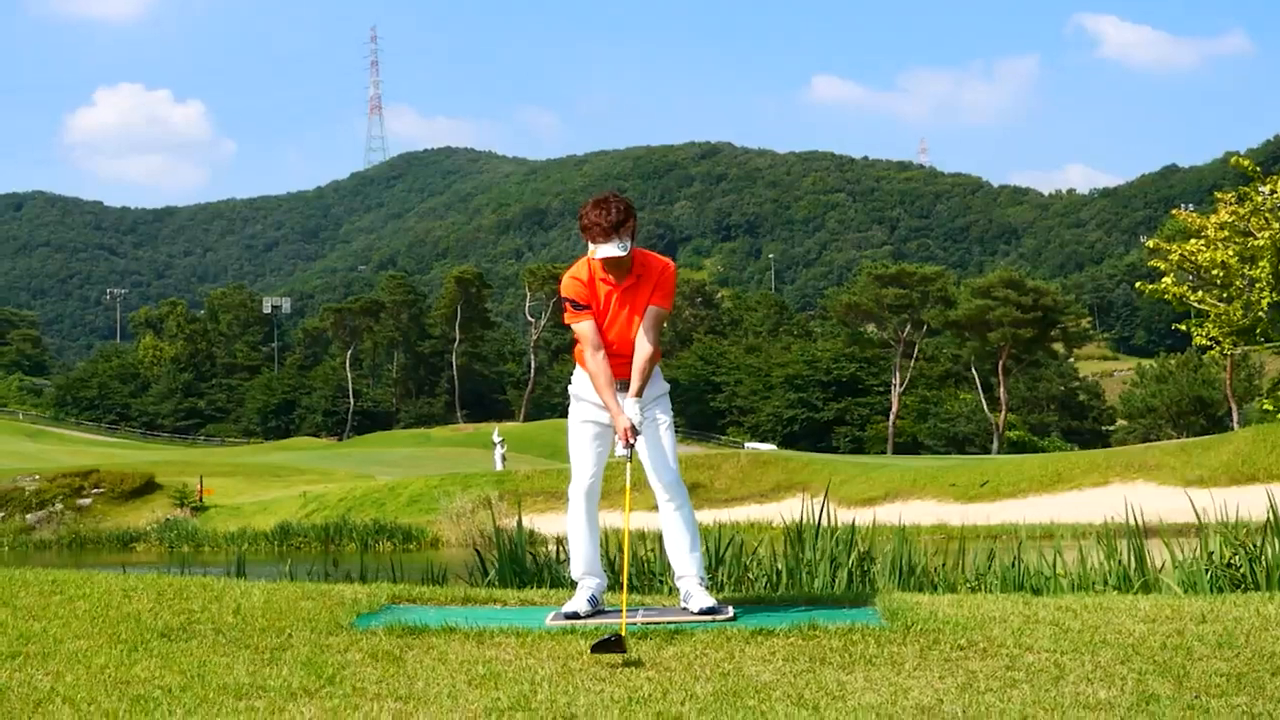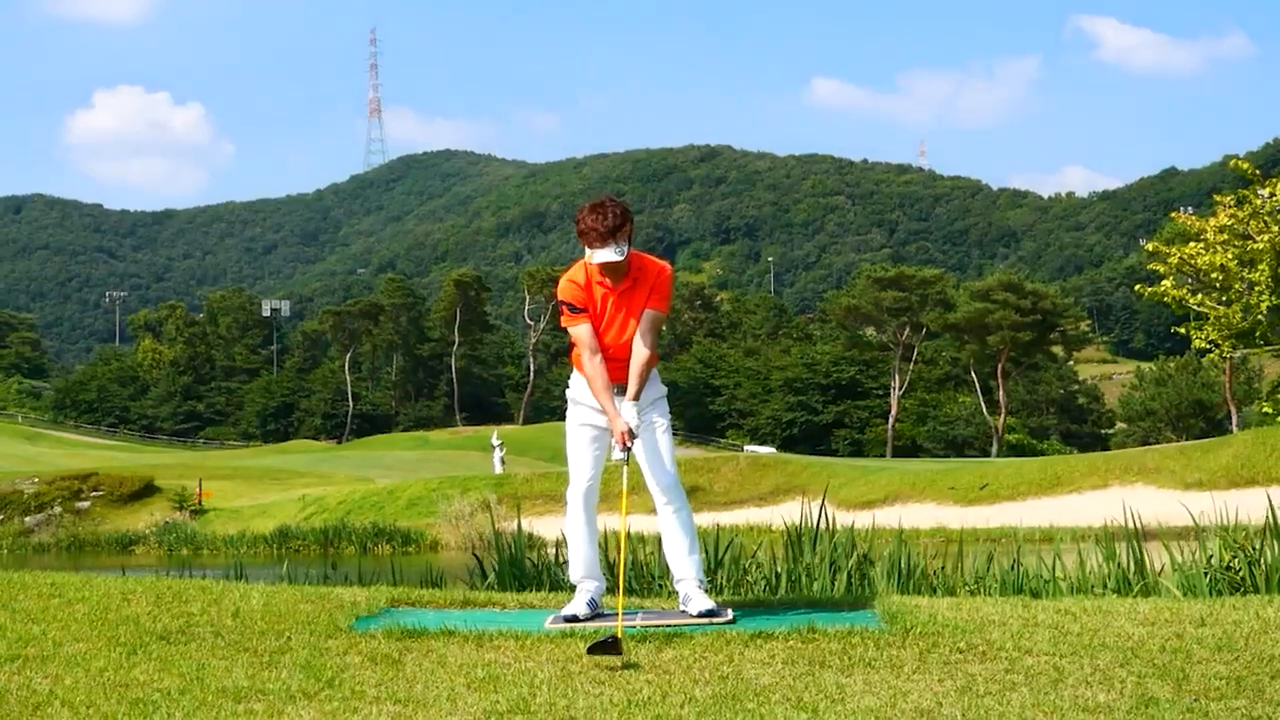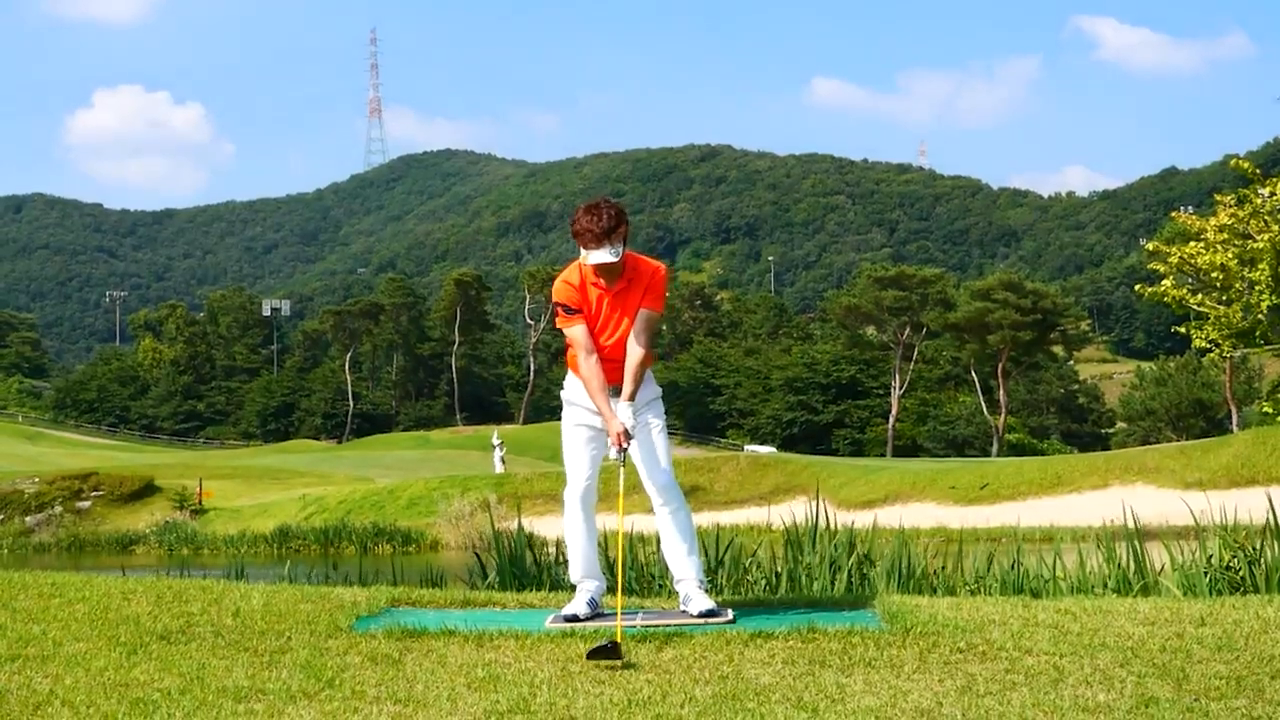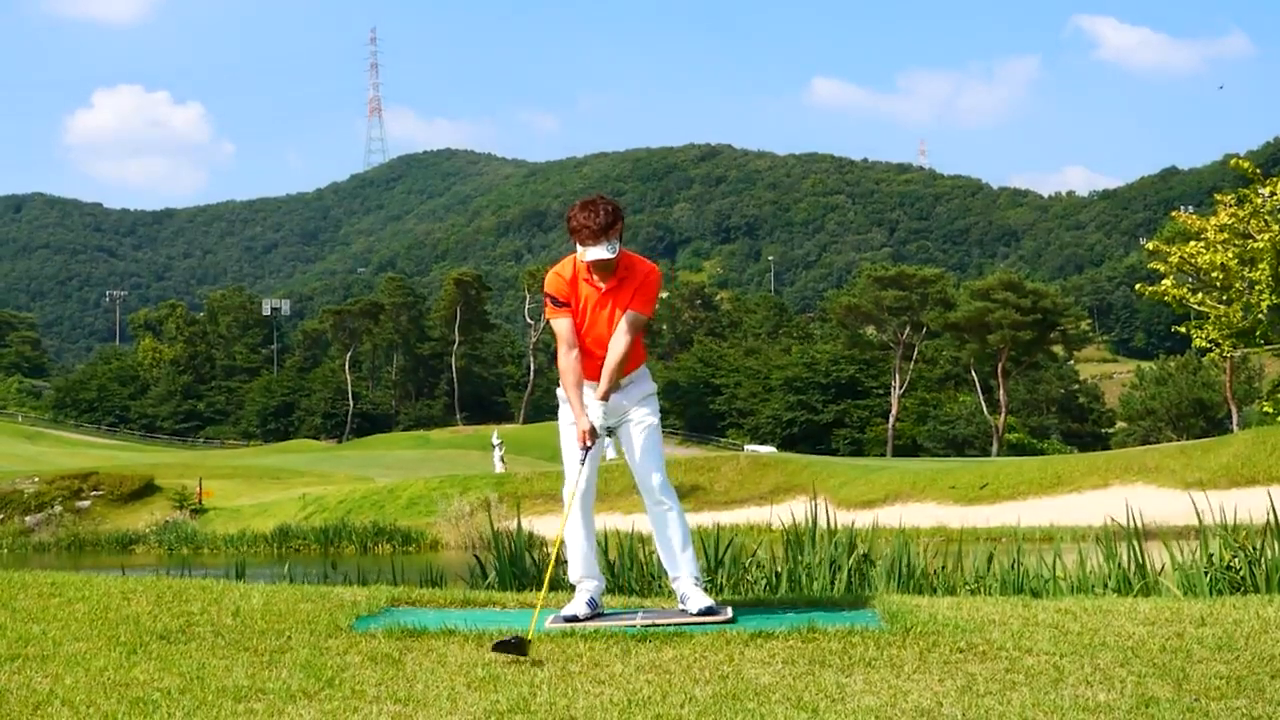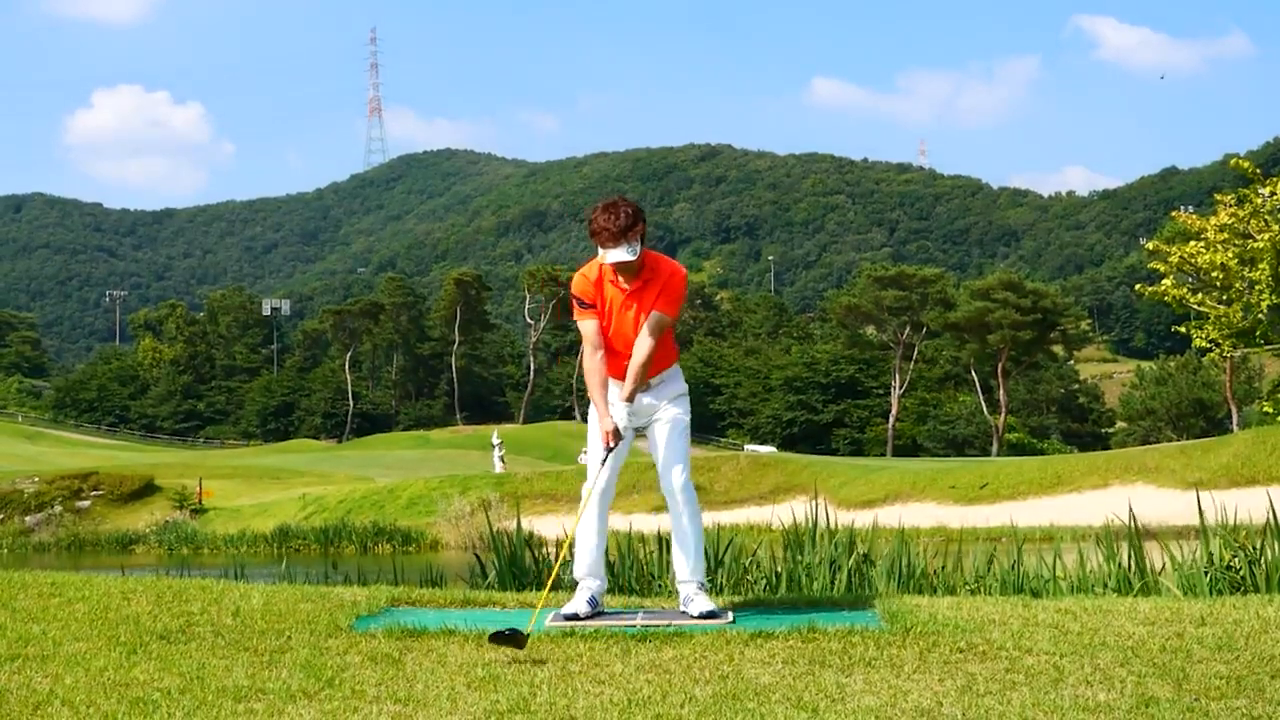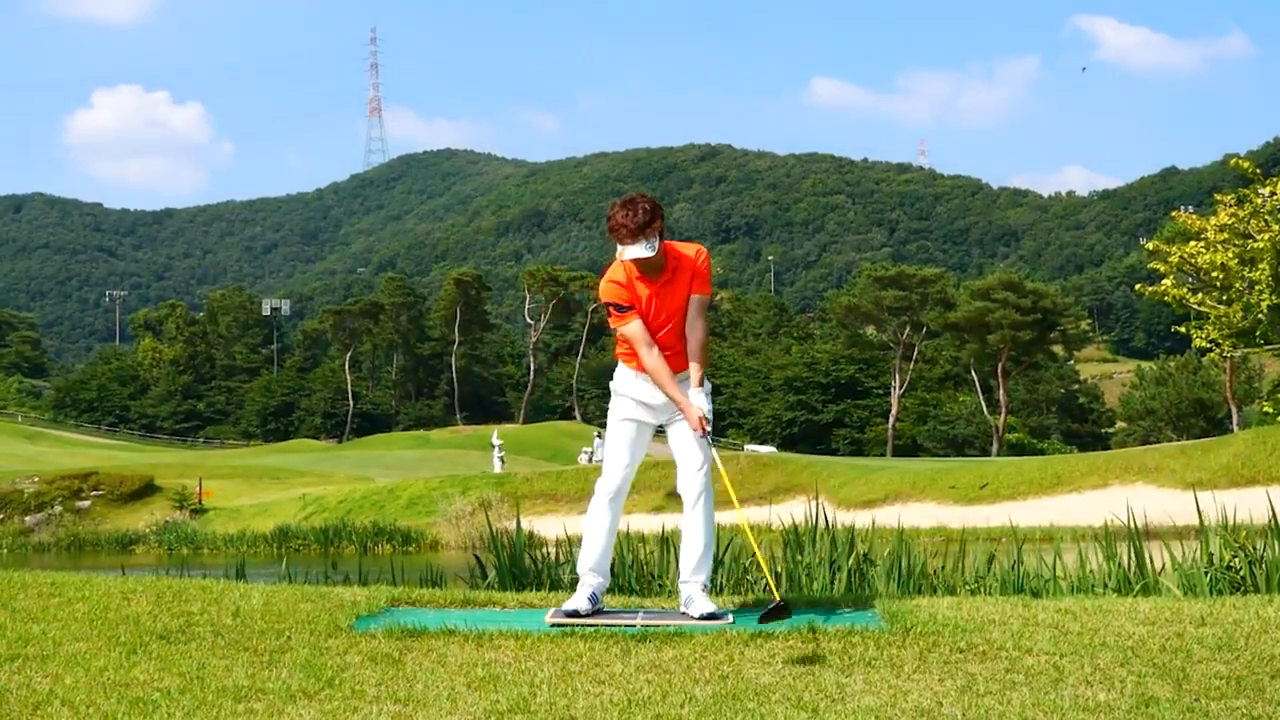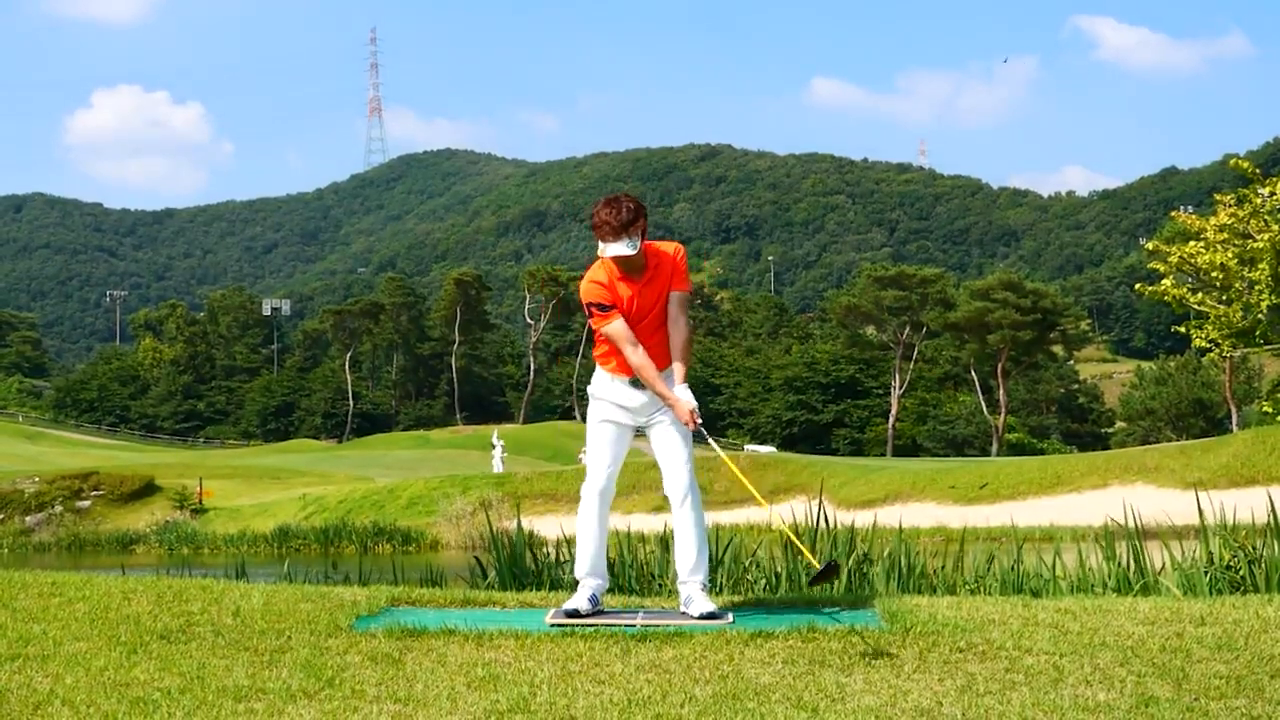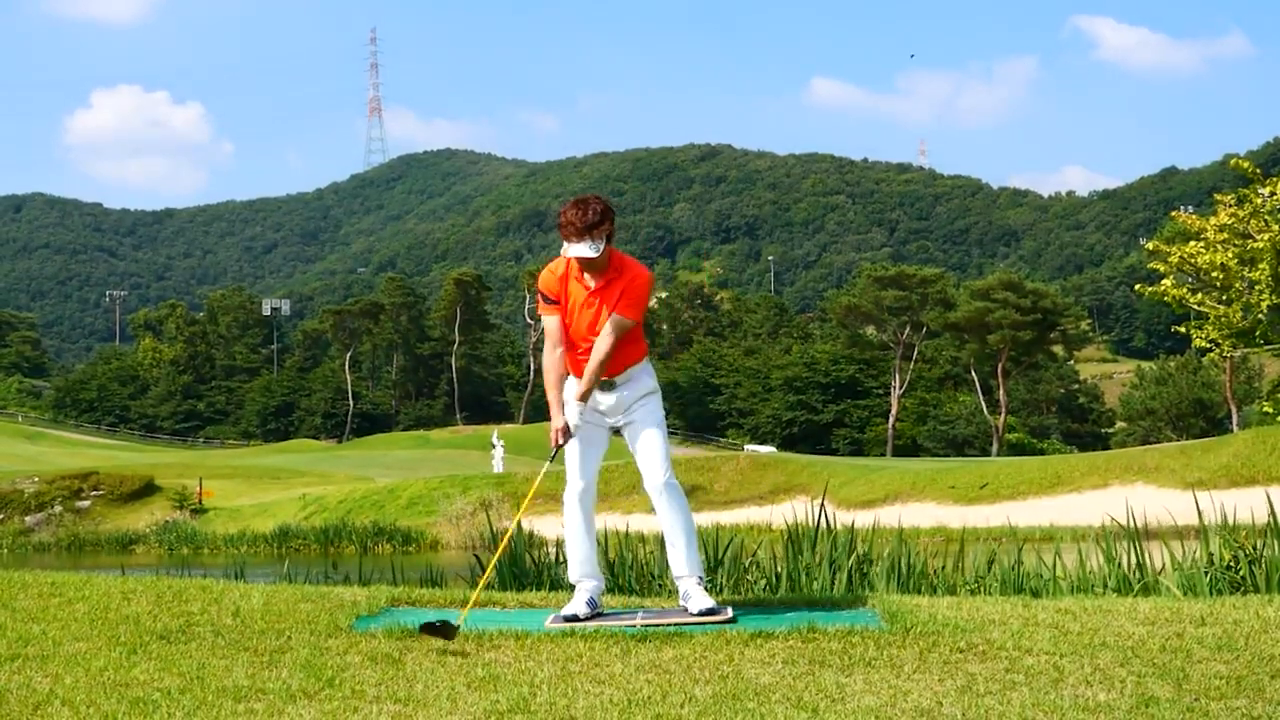
dt=0.4s
person 1, frame 1
left shoulder: (661, 270)
right shoulder: (576, 281)
left elbow: (647, 338)
right elbow: (594, 351)
left wrist: (634, 400)
right wrist: (615, 412)
left hip: (646, 386)
right hip: (591, 388)
left knee: (669, 483)
right knee: (583, 486)
left ankle: (691, 584)
right ankle: (588, 587)
person 1, frame 2
left shoulder: (658, 274)
right shoulder: (572, 285)
left elbow: (645, 342)
right elbow: (590, 355)
left wrist: (631, 403)
right wrist: (612, 415)
left hip: (644, 390)
right hip: (589, 392)
left knee: (667, 485)
right knee: (582, 489)
left ankle: (690, 587)
right ankle: (588, 589)
person 1, frame 3
left shoulder: (652, 274)
right shoulder: (567, 285)
left elbow: (638, 341)
right elbow: (586, 355)
left wrist: (626, 403)
right wrist: (608, 417)
left hip: (639, 390)
right hip: (584, 393)
left knee: (664, 486)
right knee: (579, 490)
left ankle: (690, 585)
right ankle: (588, 589)
person 1, frame 4
left shoulder: (646, 274)
right shoulder: (560, 278)
left elbow: (623, 339)
right elbow: (568, 350)
left wrist: (603, 400)
right wrist: (580, 413)
left hip: (632, 386)
right hip: (579, 389)
left knee: (656, 485)
right knee: (577, 491)
left ankle: (687, 584)
right ankle: (587, 588)
person 1, frame 5
left shoulder: (672, 274)
right shoulder: (586, 281)
left elbow: (647, 341)
right elbow: (594, 351)
left wrist: (626, 403)
right wrist: (602, 415)
left hip: (664, 386)
right hip: (608, 388)
left knee: (678, 485)
right knee: (597, 487)
left ankle: (691, 587)
right ankle: (589, 587)
person 1, frame 6
left shoulder: (695, 259)
right shoulder: (614, 282)
left elbow: (696, 325)
right elbow: (646, 350)
left wrist: (697, 389)
right wrist: (683, 407)
left hip: (687, 381)
right hip: (635, 385)
left knee: (697, 484)
right knee: (612, 483)
left ankle: (694, 590)
right ankle: (591, 584)
person 1, frame 7
left shoulder: (673, 256)
right shoulder: (595, 284)
left elbow: (676, 321)
right elbow: (631, 349)
left wrist: (682, 385)
right wrist: (672, 401)
left hip: (668, 385)
right hip: (612, 388)
left knee: (682, 484)
right knee: (597, 486)
left ankle: (692, 588)
right ankle: (590, 586)
person 1, frame 8
left shoulder: (636, 277)
right shoulder: (553, 277)
left elbow: (607, 343)
right elbow: (555, 348)
left wrist: (579, 403)
right wrist: (557, 411)
left hip: (633, 384)
right hip: (578, 387)
left knee: (661, 481)
right knee: (578, 489)
left ankle: (689, 583)
right ankle: (587, 588)
